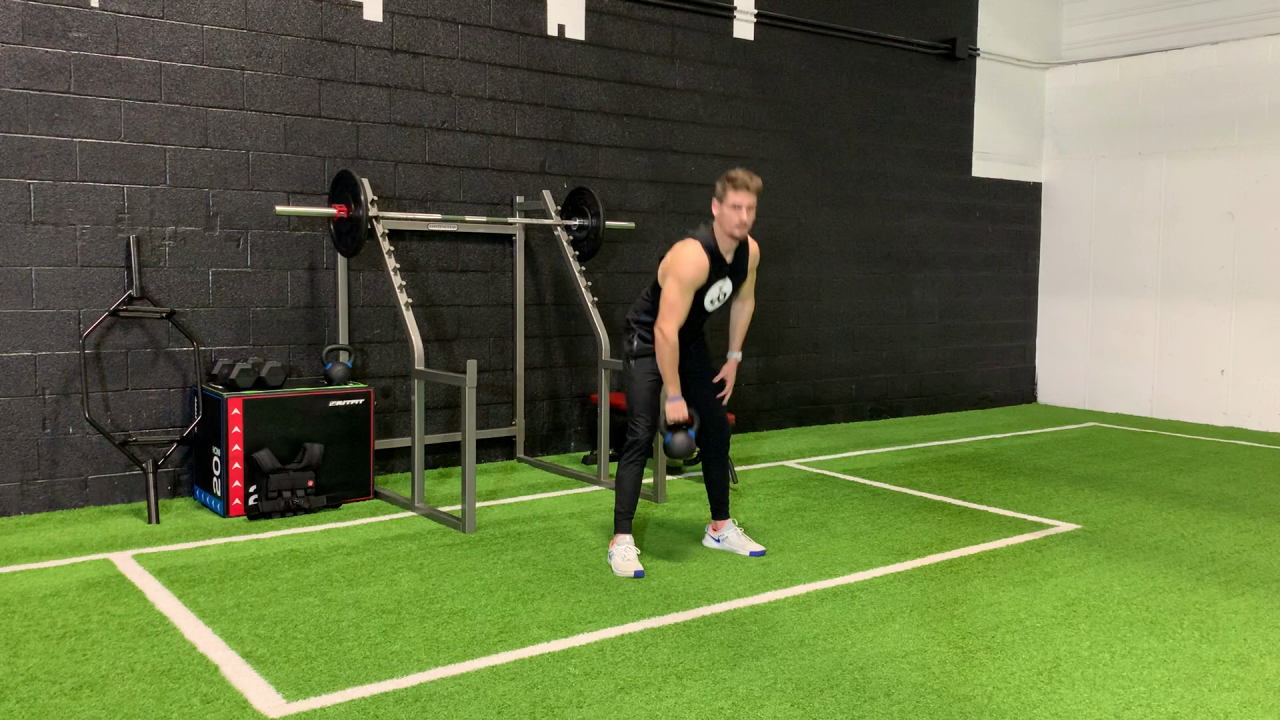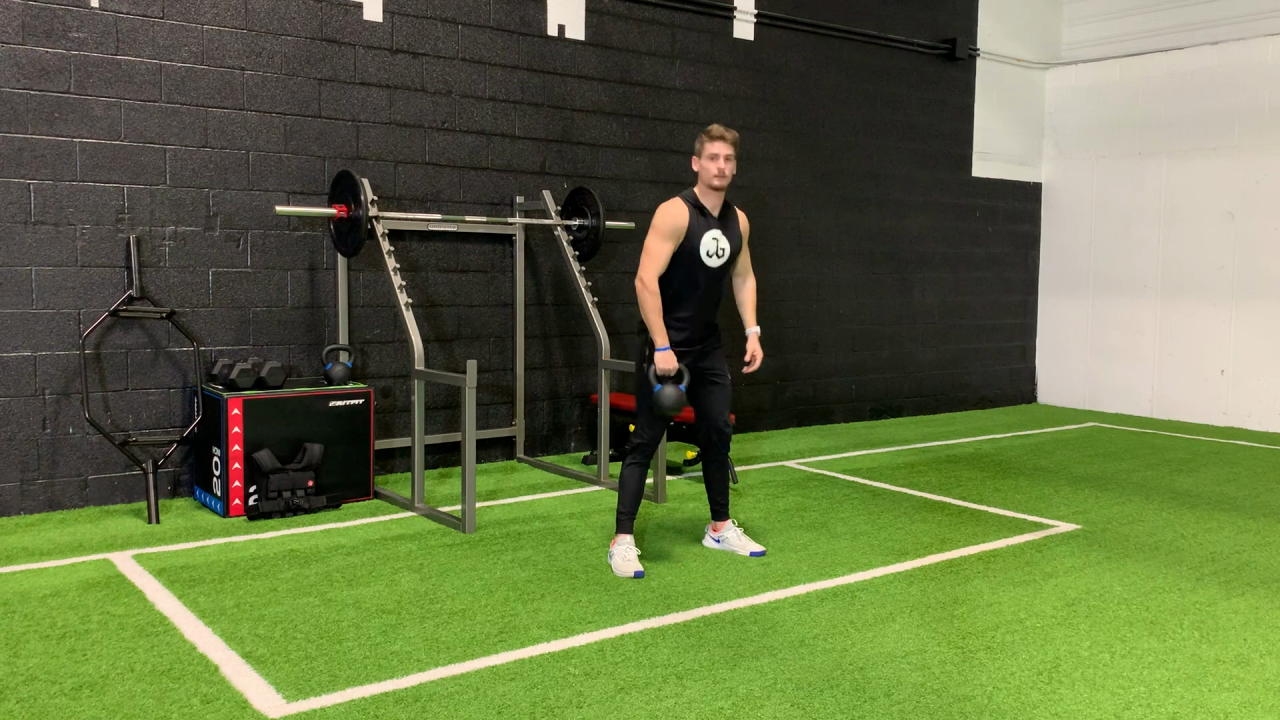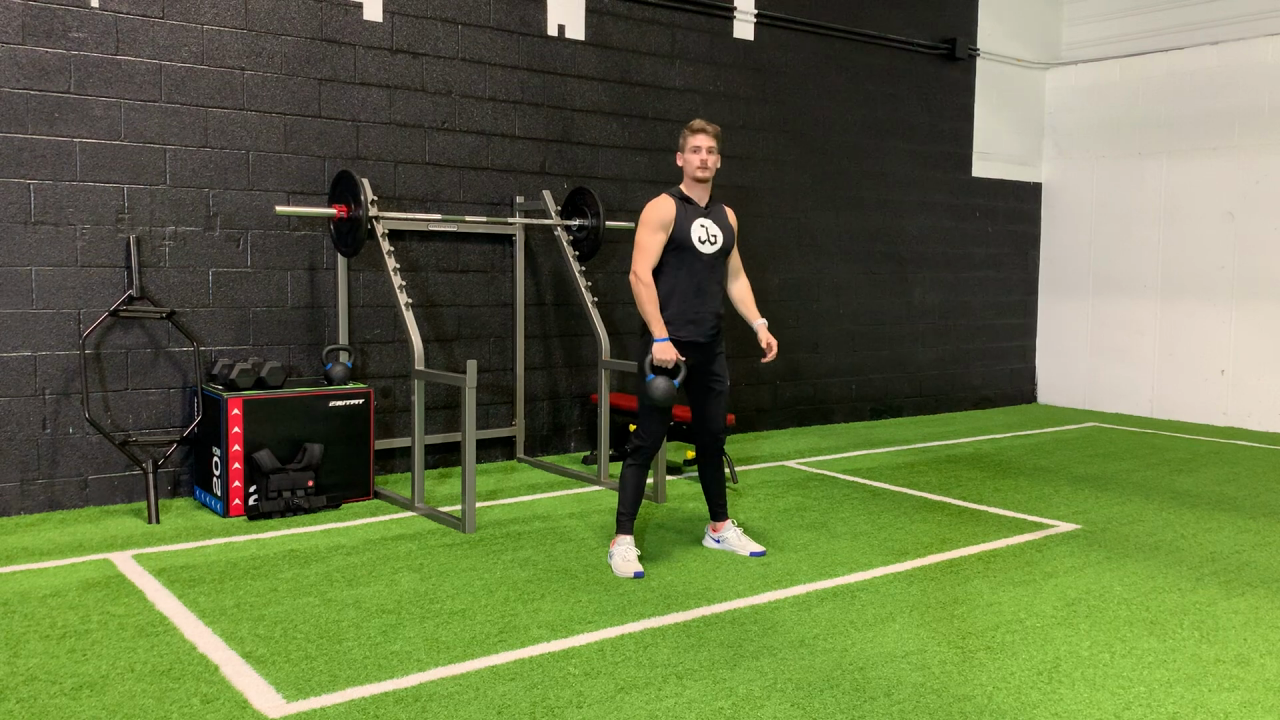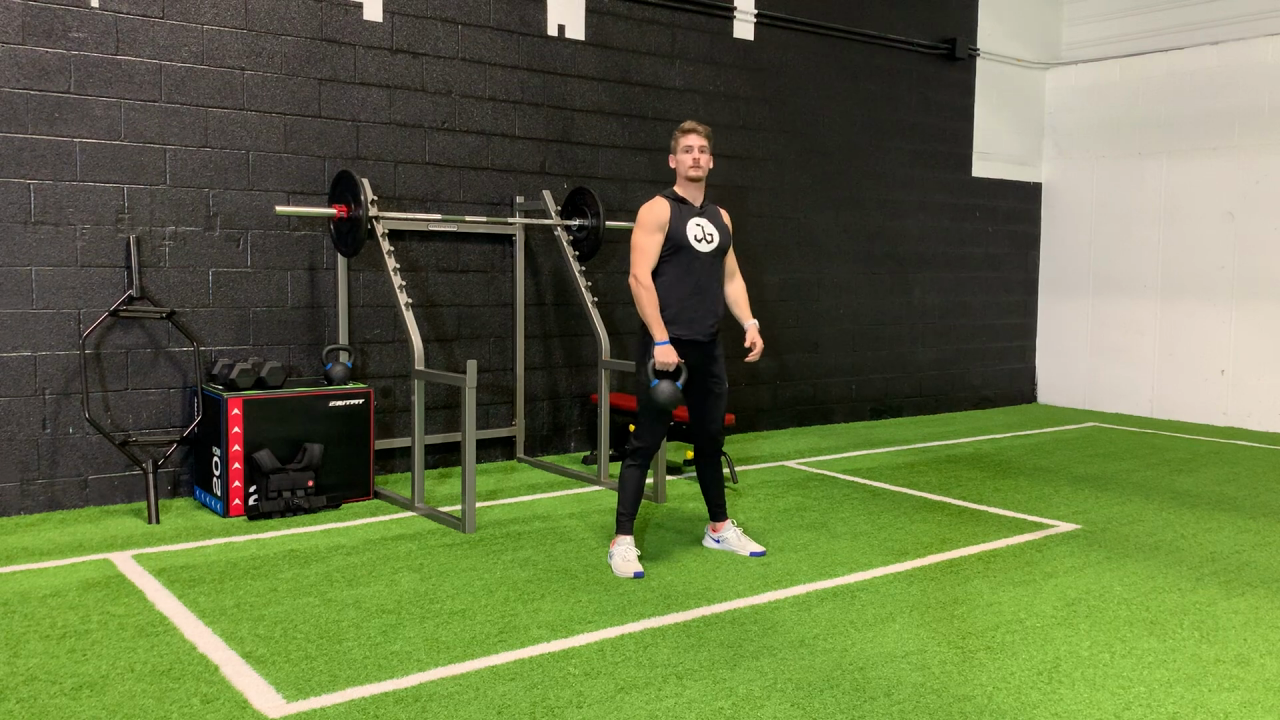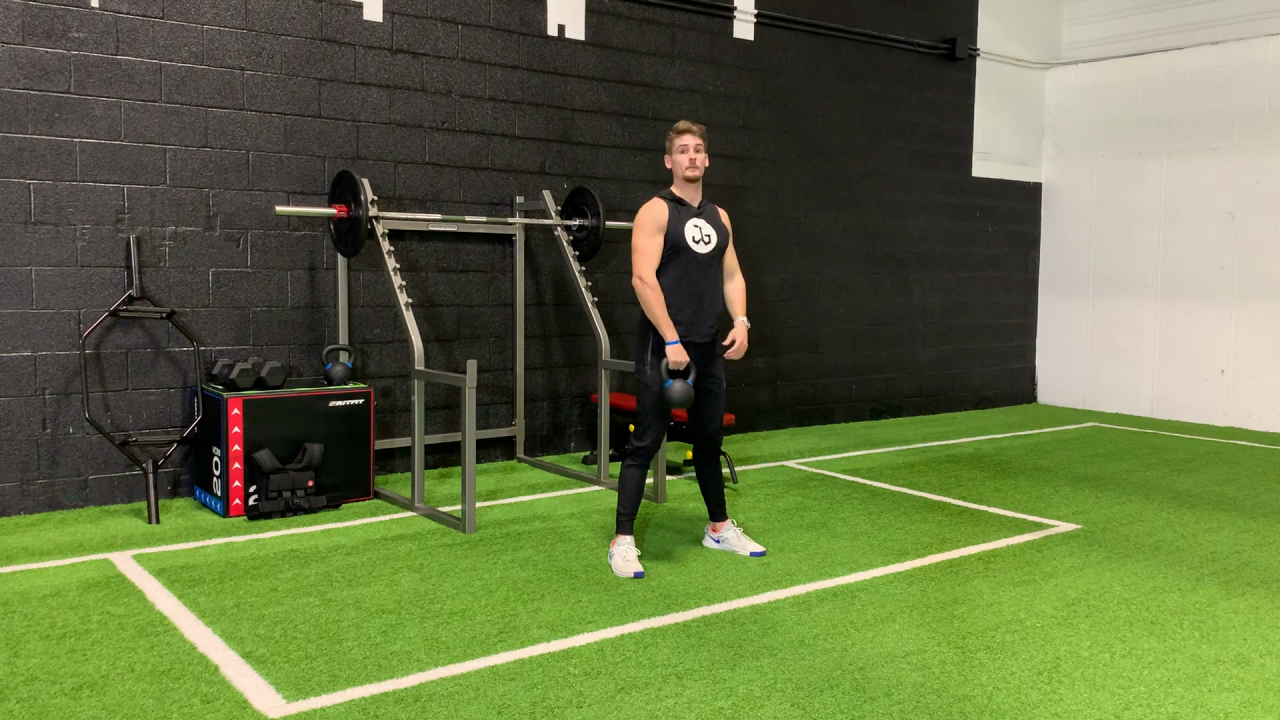
dt=0.2s
person 1, frame 1
left shoulder: (750, 251)
right shoulder: (691, 256)
left elbow: (743, 300)
right elbow: (666, 330)
left wrist: (733, 358)
right wrist: (673, 397)
left hip: (693, 342)
right hip: (649, 341)
left knee: (716, 432)
right knee: (641, 438)
left ankle: (720, 527)
right ankle: (622, 540)
person 1, frame 2
left shoulder: (738, 221)
right shoulder: (675, 213)
left elbow: (743, 276)
right elbow: (646, 280)
left wrist: (752, 332)
right wrist: (661, 348)
left hip: (708, 343)
right hip: (666, 344)
left knee: (718, 435)
right knee: (646, 440)
left ankle: (720, 527)
right ankle: (623, 539)
person 1, frame 3
left shoulder: (726, 216)
right shoulder: (663, 208)
left elbow: (735, 276)
right elbow: (640, 274)
left wrist: (758, 324)
right wrist: (659, 338)
left hip: (710, 346)
right hip: (669, 345)
left knee: (712, 439)
right knee: (646, 442)
left ankle: (719, 528)
right ankle: (623, 540)
person 1, frame 4
left shoulder: (721, 217)
right shoulder: (657, 210)
left elbow: (731, 277)
right elbow: (639, 276)
left wrist: (750, 323)
right wrist: (660, 340)
left hip: (709, 347)
right hip: (666, 346)
left knee: (710, 440)
right knee: (646, 442)
left ankle: (719, 528)
right ankle: (622, 541)
person 1, frame 5
left shoulder: (719, 216)
right shoulder: (656, 211)
left elbow: (732, 275)
right elbow: (643, 278)
left wrist: (740, 322)
right wrist: (670, 342)
left hip: (707, 347)
right hip: (662, 347)
left knee: (709, 440)
right knee: (646, 442)
left ankle: (720, 527)
right ankle: (623, 541)
